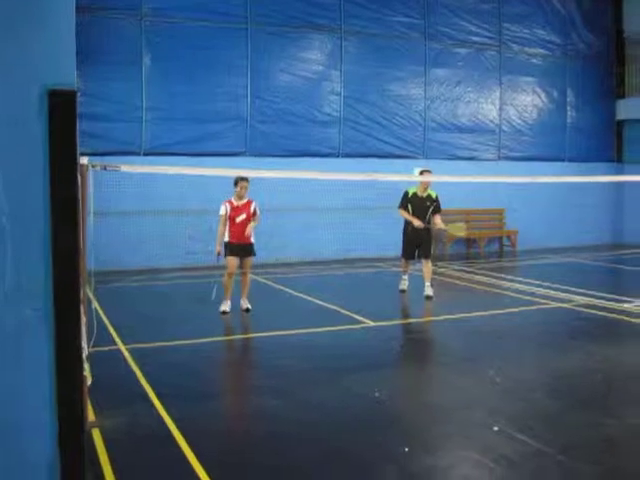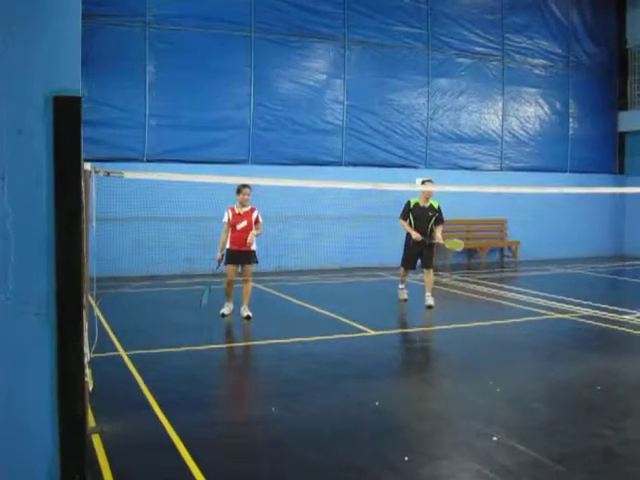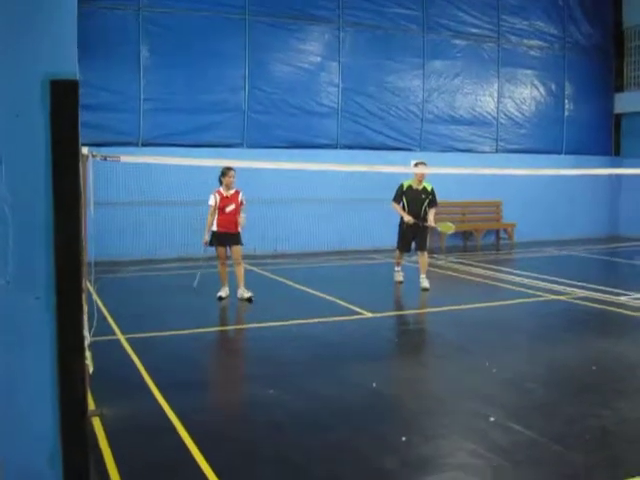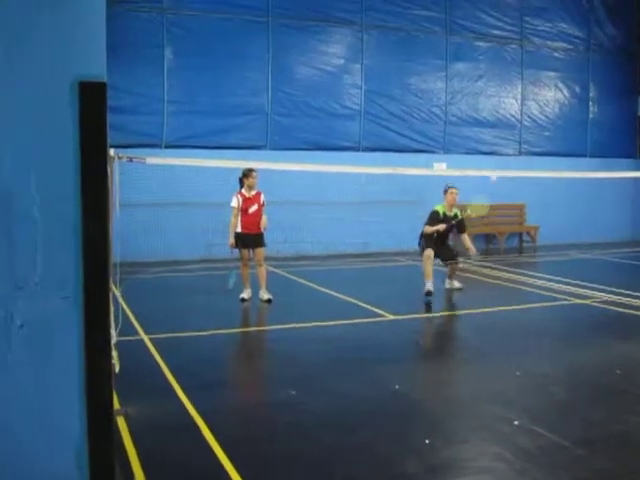
dt=0.7s
person 1, frame 1
left shoulder: (252, 204)
right shoulder: (227, 205)
left elbow: (256, 221)
right elbow: (222, 225)
left wrist: (252, 226)
right wrist: (218, 244)
left hip: (247, 243)
right hip: (231, 243)
left knee: (245, 272)
right knee: (230, 272)
left ankle: (244, 300)
right ankle: (226, 301)
person 1, frame 2
left shoulder: (254, 212)
right shoulder: (230, 212)
left elbow: (259, 229)
right elbow: (225, 232)
left wrist: (253, 234)
right wrist: (220, 251)
left hip: (248, 250)
right hip: (232, 250)
left knee: (247, 279)
right knee: (229, 280)
left ankle: (245, 307)
right ankle: (228, 303)
person 1, frame 3
left shoulder: (239, 194)
right shoulder: (216, 195)
right elbow: (211, 215)
left wrist: (242, 217)
right wrist: (206, 234)
left hip: (235, 232)
right hip: (219, 232)
left knee: (238, 261)
right knee: (222, 261)
left ankle: (242, 289)
right ankle: (224, 288)
person 1, frame 4
left shoulder: (260, 195)
right shoulder: (238, 197)
right elbow: (234, 217)
left wrist: (264, 218)
right wrist: (231, 236)
left hip: (258, 233)
right hip: (243, 233)
left knee: (260, 262)
right knee: (244, 262)
left ankle: (263, 291)
right ankle: (246, 290)
person 2, frame 1
left shoulder: (433, 196)
right shoulder: (408, 193)
left elbow: (436, 213)
right elbow: (401, 210)
left wrist: (438, 221)
right wrist: (414, 220)
left hip: (425, 232)
right hip: (410, 231)
left knee: (426, 259)
right knee: (406, 257)
left ankle: (428, 286)
right ankle: (404, 278)
person 2, frame 2
left shoulder: (436, 206)
right shoulder: (411, 203)
left elbow: (439, 224)
right elbow: (402, 220)
left wrist: (438, 234)
right wrist: (412, 232)
left hip: (428, 242)
right hip: (412, 241)
left knee: (428, 268)
right knee: (405, 267)
left ankle: (428, 296)
right ankle: (402, 287)
person 2, frame 3
left shoulder: (429, 189)
right shoulder: (404, 186)
left elbow: (432, 206)
right elbow: (395, 203)
left wrist: (431, 217)
right wrist: (404, 215)
left hip: (422, 224)
right hip: (406, 223)
left knee: (422, 251)
right knee: (401, 249)
left ankle: (423, 278)
right ankle: (398, 270)
person 2, frame 4
left shoulder: (457, 215)
right shoulder: (437, 211)
left elbow: (463, 233)
right elbow: (426, 230)
left wrist: (470, 246)
right wrist: (437, 227)
left hip: (442, 242)
right hip: (428, 240)
left knee: (453, 261)
right knee: (428, 254)
left ankle: (450, 281)
right ankle: (428, 284)
